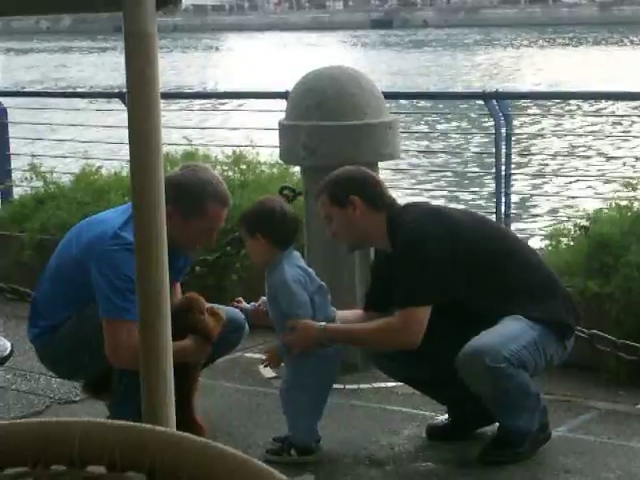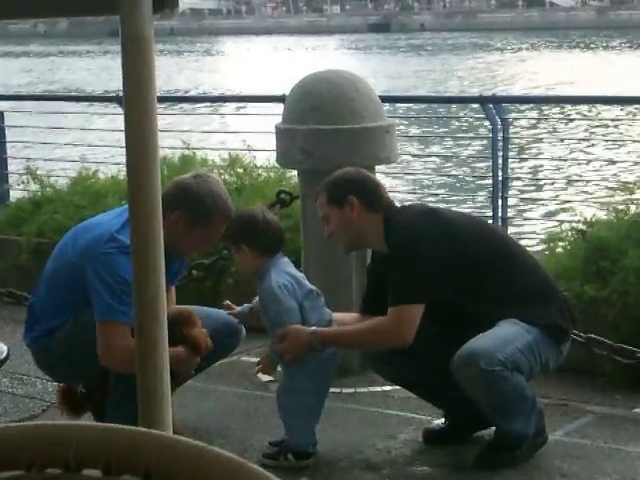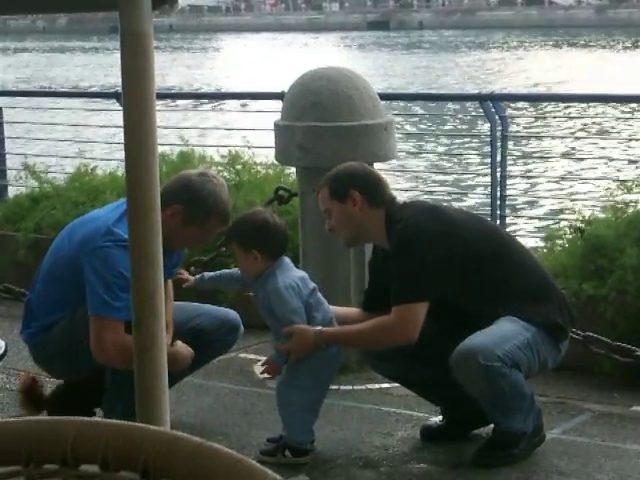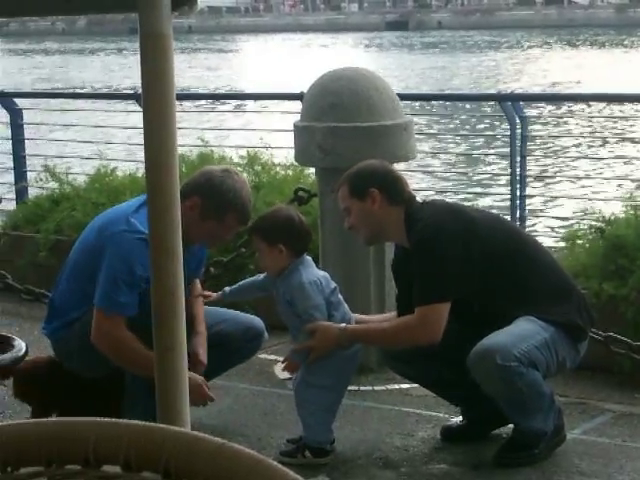
dt=0.7s
person 1, frame 1
left shoulder: (419, 232)
right shoulder: (391, 247)
left elbow: (408, 331)
right elbow: (371, 317)
left wrist: (322, 334)
left hip: (540, 320)
right hip: (481, 319)
left knee: (479, 357)
right knee: (384, 343)
left ankle: (527, 425)
right ankle: (471, 407)
person 1, frame 2
left shoulder: (415, 232)
right shoulder: (389, 248)
left elbow: (400, 331)
right elbow: (369, 320)
left wrist: (314, 338)
left hip: (536, 324)
right hip: (477, 322)
left knee: (476, 360)
right knee: (380, 347)
left ankle: (525, 428)
right ankle: (467, 411)
person 1, frame 3
left shoulder: (417, 230)
right shoulder: (388, 245)
left elbow: (404, 328)
right elbow: (372, 316)
left wrist: (320, 337)
left hip: (536, 323)
right hip: (476, 322)
left knee: (474, 357)
right knee: (378, 345)
left ankle: (523, 425)
right ankle: (466, 408)
person 1, frame 4
left shoulder: (437, 228)
right shoulder: (410, 244)
left elbow: (427, 328)
right elbow: (410, 319)
left wrist: (344, 335)
right wrist: (347, 320)
left hip: (554, 322)
right hip: (494, 322)
left knee: (493, 357)
right knee: (398, 345)
left ankle: (544, 424)
right ankle: (485, 408)
person 2, frame 1
left shoulder: (286, 277)
right shoulder: (284, 264)
left elbow: (303, 322)
right elbow: (279, 301)
left wrist: (281, 350)
left hip: (315, 348)
right hip: (314, 345)
left knee: (297, 392)
right knee: (296, 391)
left ankle: (303, 445)
right ankle: (303, 434)
person 2, frame 2
left shoulder: (275, 285)
right shoulder: (277, 268)
left wrist: (273, 358)
right wrist: (243, 310)
left hip: (313, 351)
left knee: (293, 396)
right knee: (297, 395)
left ankle: (299, 450)
right ankle: (300, 439)
person 2, frame 3
left shoulder: (281, 286)
right shoulder: (267, 272)
right elbow: (233, 278)
left wrist: (278, 359)
right wrist: (198, 280)
left hip: (317, 347)
left knee: (293, 392)
right knee: (290, 390)
left ankle: (298, 446)
right ankle: (298, 436)
person 2, frame 4
left shoulder: (303, 282)
right shoulder: (283, 275)
right elbow: (257, 284)
left wrist: (298, 356)
right wrist: (223, 295)
left hip: (335, 348)
left knee: (311, 391)
right knee: (305, 389)
left ankle: (318, 447)
right ankle: (318, 436)
person 3, frame 1
left shoulder: (177, 232)
right shoulder: (120, 248)
left elbow: (171, 286)
right elbow: (121, 351)
right wrist: (188, 350)
left hip: (123, 325)
left knee: (232, 324)
left ankle: (139, 390)
right ankle: (126, 420)
person 3, frame 2
left shoulder: (170, 234)
right shoulder: (117, 251)
left elbow: (166, 288)
right elbow: (114, 353)
right wrist: (178, 358)
left knee: (228, 329)
left ankle: (134, 394)
right ankle: (122, 424)
person 3, frame 3
left shoulder: (168, 226)
right shoulder: (113, 245)
left elbow: (163, 281)
right elbow: (107, 347)
left wrist: (167, 336)
right wrist: (171, 357)
left hip: (112, 319)
left knee: (226, 325)
right ankle: (122, 420)
person 3, frame 4
left shoulder: (192, 224)
right shoulder: (132, 237)
left elbow: (190, 282)
right elbow: (105, 334)
left wrist: (199, 335)
left hip: (146, 327)
left knee: (250, 332)
left ankle: (153, 392)
right ankle: (142, 421)
